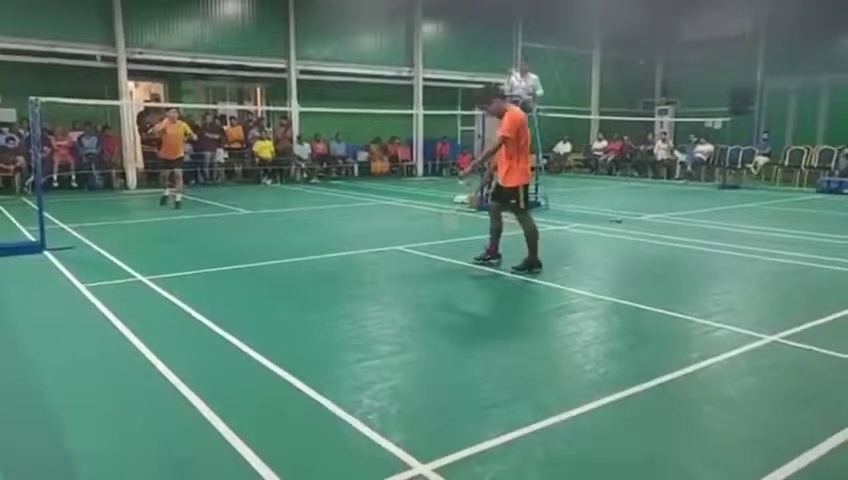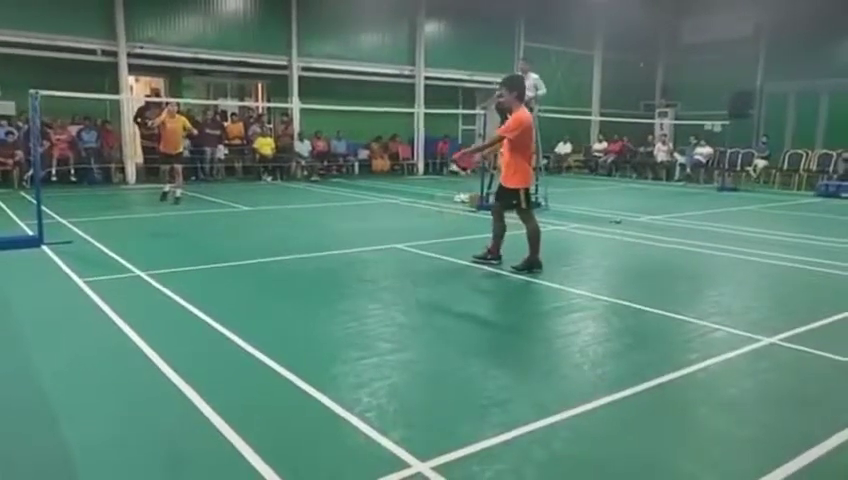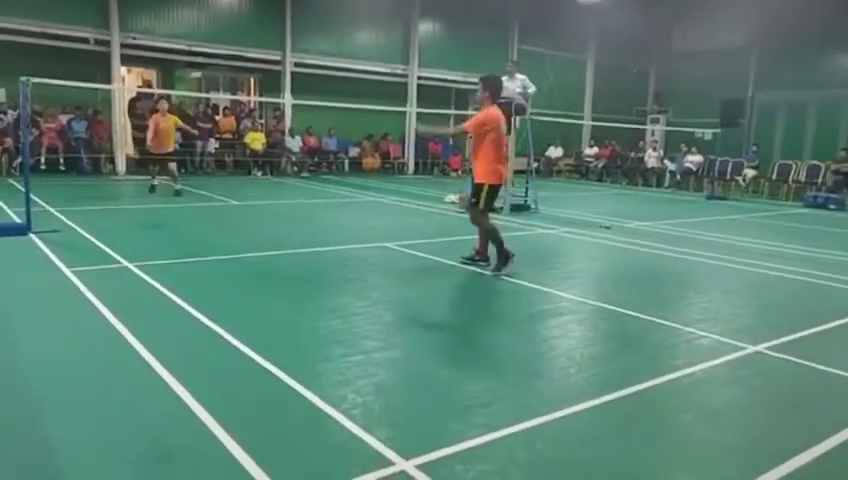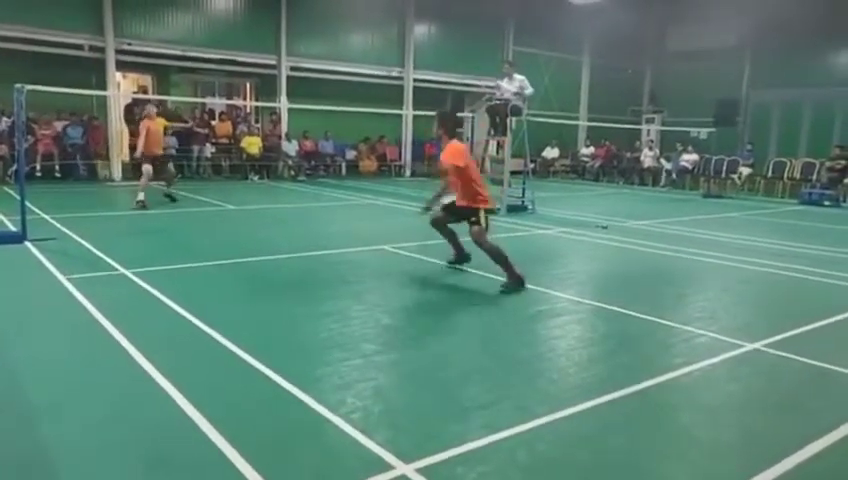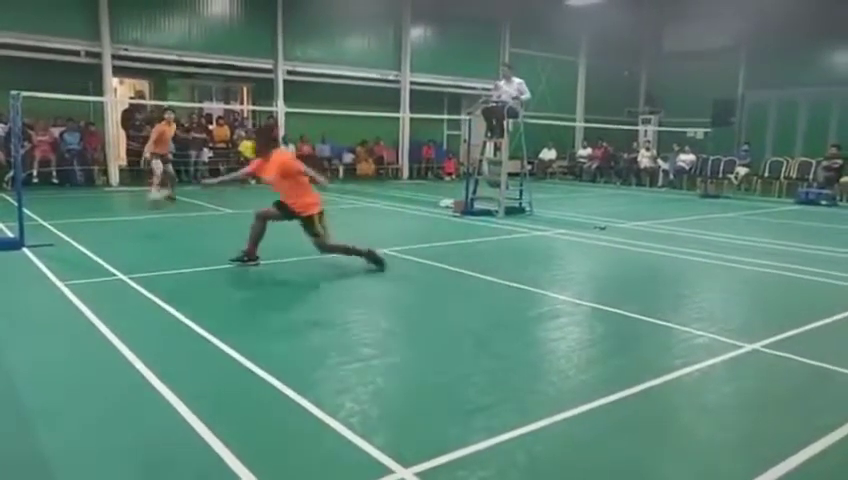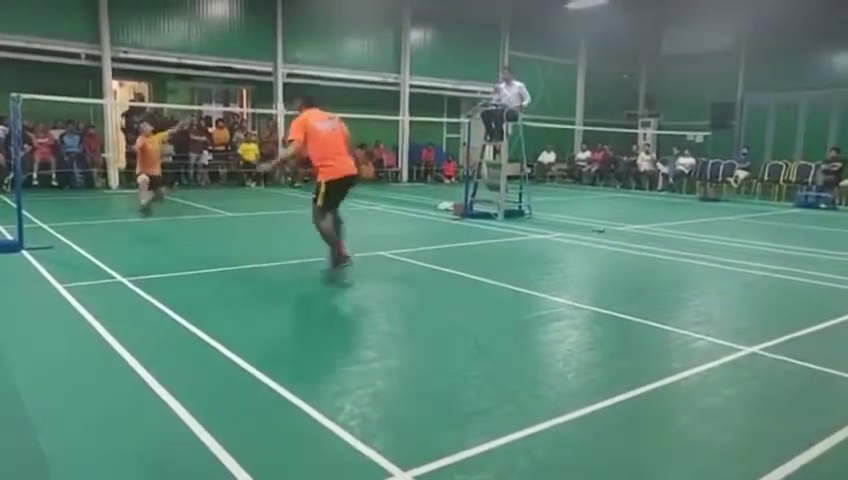
dt=0.7s
person 1, frame 1
left shoulder: (513, 115)
right shoulder: (508, 116)
left elbow: (496, 146)
left wrist: (473, 165)
right wrist: (490, 171)
left hip: (516, 176)
right hip: (505, 175)
left knee: (523, 216)
right knee: (494, 209)
left ankle: (533, 261)
right ankle: (493, 253)
person 1, frame 2
left shoulder: (520, 117)
right shoulder: (517, 116)
left elbow: (492, 141)
right elbow: (502, 142)
left wrist: (466, 152)
right wrist: (479, 155)
left hip: (518, 177)
right hip: (508, 176)
left knee: (526, 217)
right knee: (497, 211)
left ankle: (534, 260)
right ankle: (494, 253)
person 1, frame 3
left shoulder: (487, 115)
right shoulder: (495, 114)
left elbow: (457, 131)
left wrist: (429, 130)
left hip: (488, 175)
right hip: (486, 173)
left knee: (477, 216)
right knee: (479, 214)
left ankle: (503, 253)
right ankle: (482, 254)
person 1, frame 4
left shoulder: (455, 149)
right shoulder: (448, 150)
left elbow: (453, 171)
right elbow: (449, 180)
right wrist: (433, 199)
left hip: (477, 202)
right hip: (463, 200)
left knee: (479, 238)
right knee: (437, 220)
left ankle: (514, 277)
right ankle: (461, 254)
person 1, frame 5
left shoulder: (283, 158)
right shoulder: (260, 163)
left elbow: (306, 171)
right elbow: (240, 174)
left wrist: (322, 182)
right wrist: (214, 181)
left hip: (310, 207)
right hip: (291, 204)
left knee: (324, 247)
right knee: (261, 215)
left ankle: (365, 254)
right ankle: (250, 254)
person 1, frame 6
left shoulder: (301, 121)
right shoulder: (333, 118)
left elbow: (294, 150)
right elbow: (347, 143)
left wrist: (271, 165)
left hip: (330, 174)
right hip: (348, 171)
left knee: (320, 218)
right knee: (331, 211)
left ankle: (339, 256)
right ankle: (338, 253)
